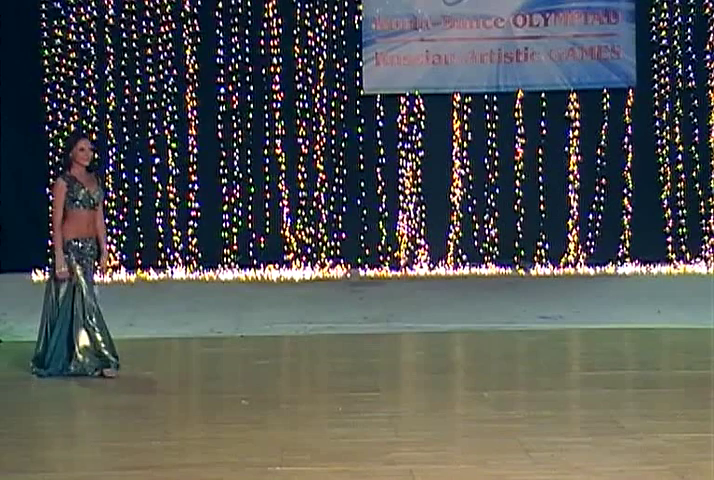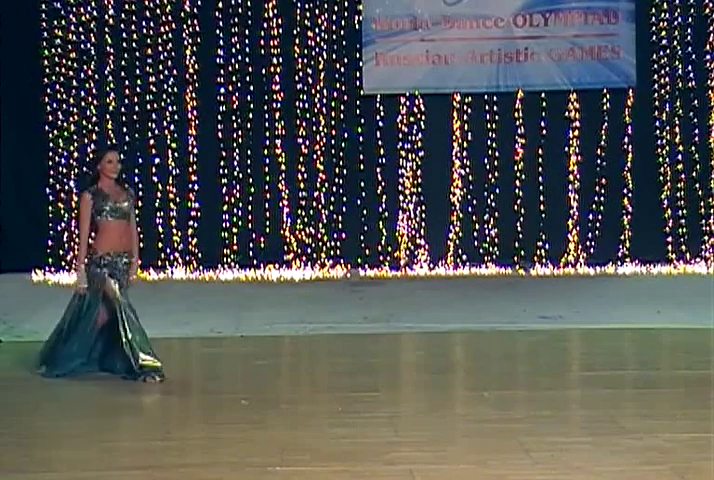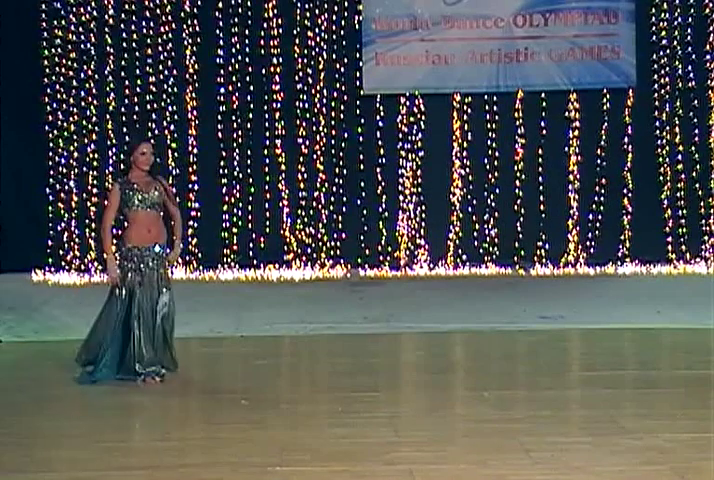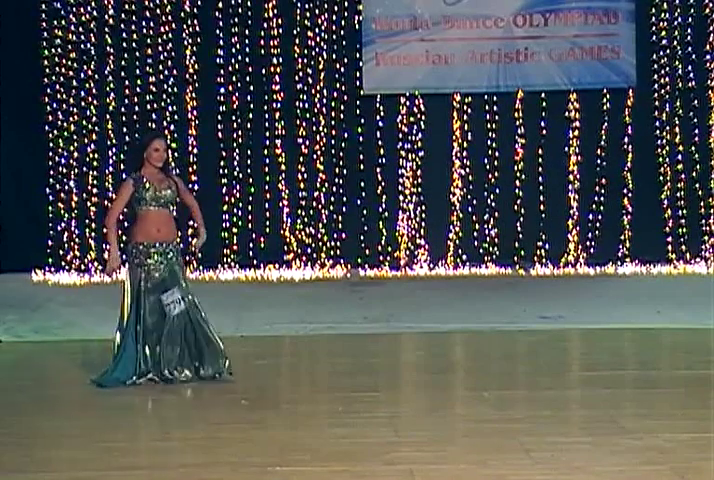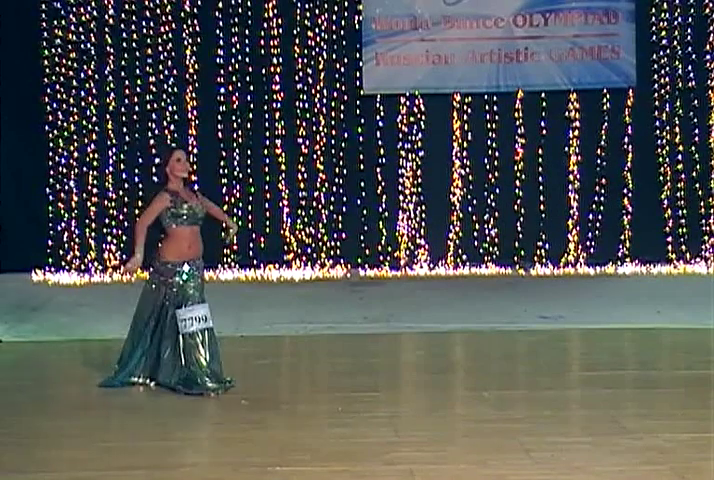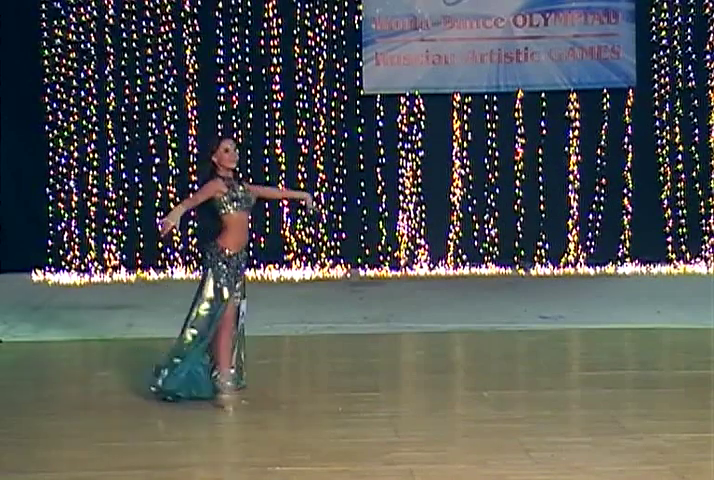
dt=0.5s
person 1, frame 1
left shoulder: (94, 180)
right shoulder: (63, 181)
right elbow: (56, 221)
left wrist: (104, 250)
right wrist: (58, 256)
left hip: (90, 246)
right hip: (70, 246)
left knee: (80, 303)
right knee: (84, 301)
left ankle: (75, 357)
right ankle: (97, 360)
person 1, frame 2
left shoulder: (127, 192)
right shoulder: (90, 195)
right elbow: (83, 235)
left wrist: (134, 261)
right wrist: (80, 270)
left hip: (123, 259)
right hip: (102, 260)
left knee: (104, 313)
right knee: (123, 312)
left ankle: (71, 359)
right ankle: (143, 366)
person 1, frame 3
left shoulder: (158, 183)
right shoulder: (120, 186)
left elbow: (174, 211)
right elbow: (106, 226)
left wrist: (177, 243)
right wrist: (111, 260)
left hip: (159, 251)
right hip: (132, 253)
left knee: (158, 307)
right knee: (138, 308)
left ankle: (156, 360)
right ankle: (145, 366)
person 1, frame 4
left shoulder: (172, 180)
right shoulder: (133, 182)
left elbow: (191, 202)
right elbow: (111, 217)
left wrist: (201, 230)
right wrist: (113, 251)
left hip: (170, 250)
right hip: (142, 251)
left knee: (178, 306)
right knee: (144, 309)
left ankle: (175, 364)
right ankle: (142, 367)
person 1, frame 5
left shoulder: (191, 193)
right shoulder: (165, 196)
left elbow: (209, 207)
right elbow: (143, 221)
left wrist: (230, 222)
right wrist: (138, 253)
left hip: (193, 266)
right hip: (169, 265)
left knee: (193, 320)
right knee: (153, 320)
left ankle: (198, 378)
right ankle: (140, 371)
person 1, frame 6
left shoulder: (238, 184)
right shoulder: (217, 183)
left elbow: (268, 191)
right elbow: (195, 198)
left wrist: (300, 194)
right wrist: (177, 211)
left hip: (235, 257)
right hip: (224, 256)
left knee: (231, 318)
right knee: (223, 318)
left ankle: (223, 378)
right ankle: (223, 382)
